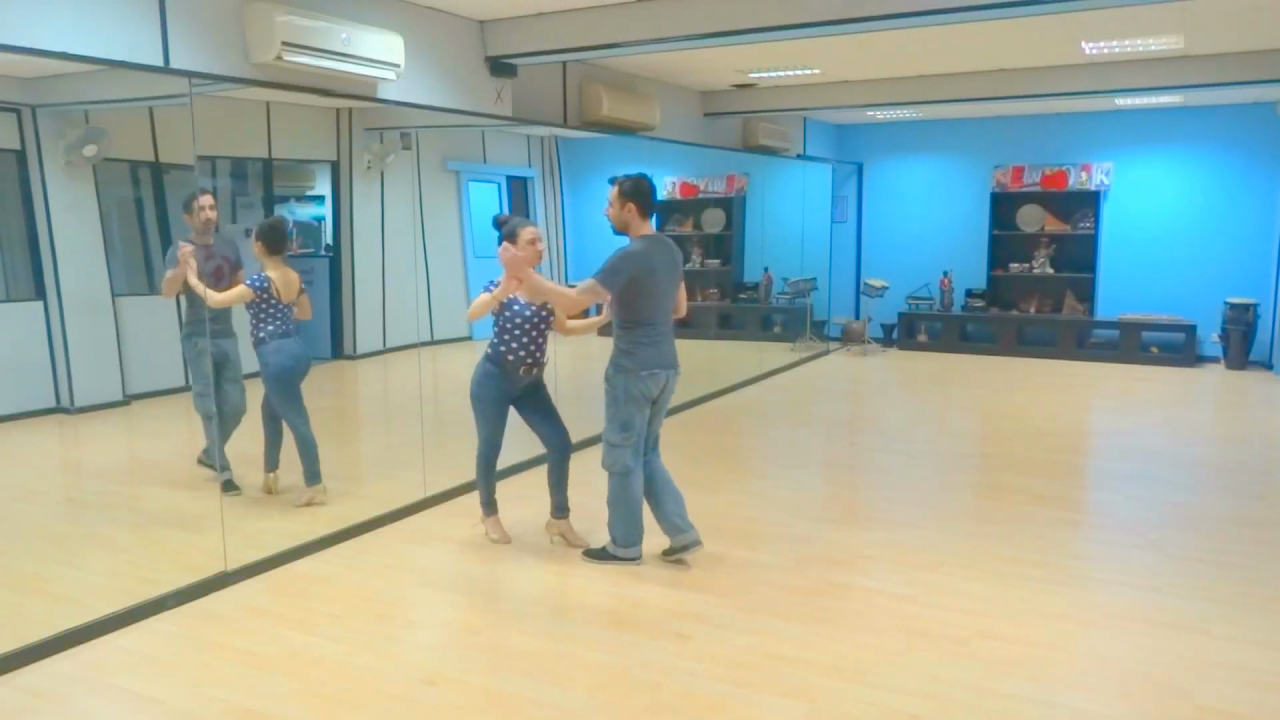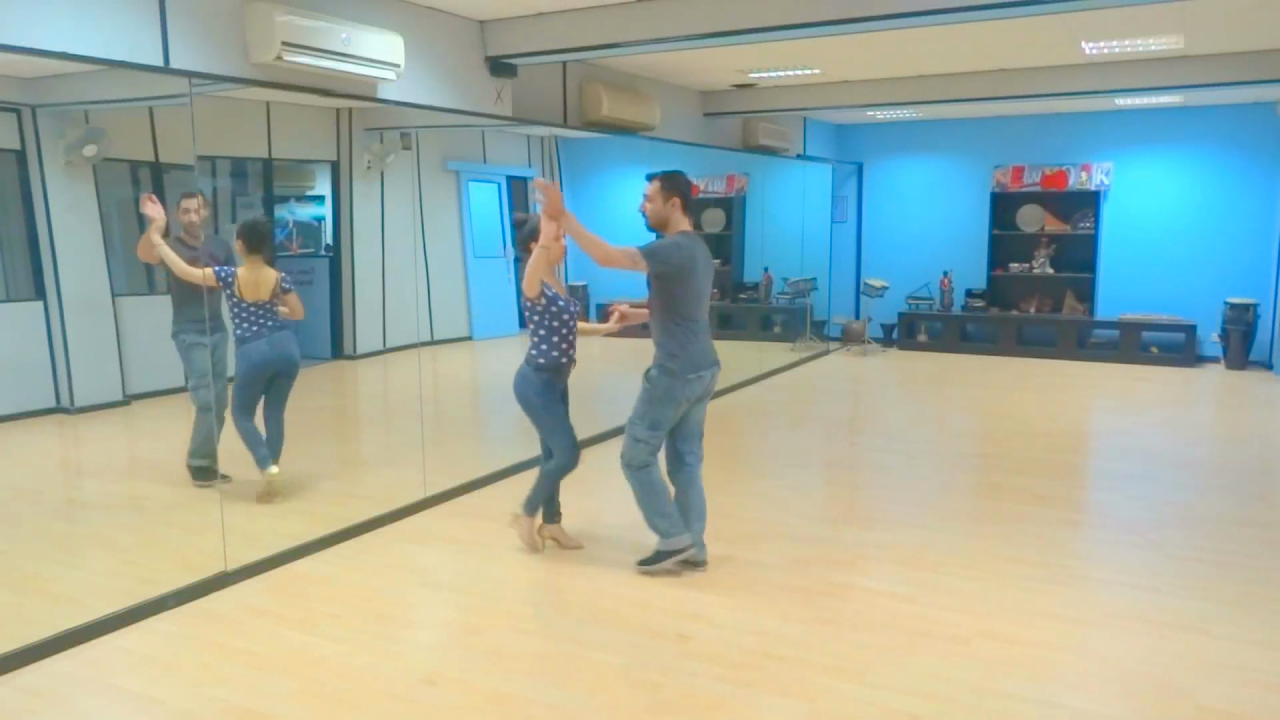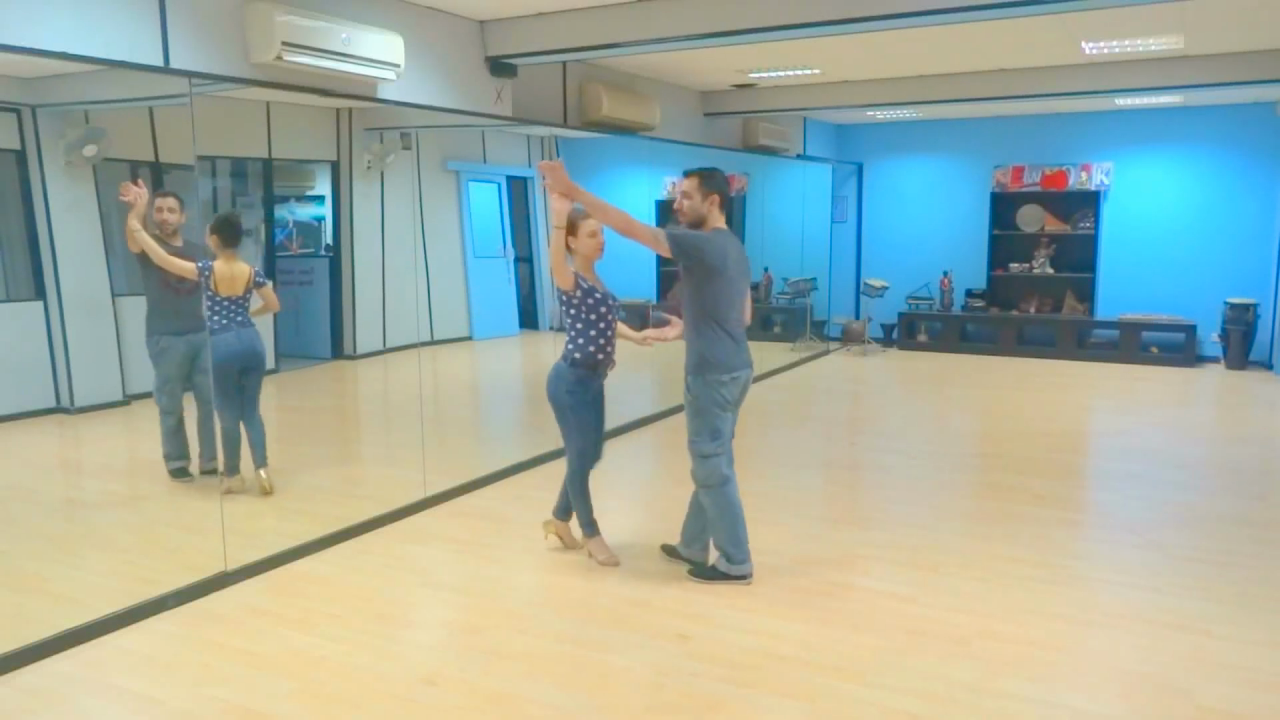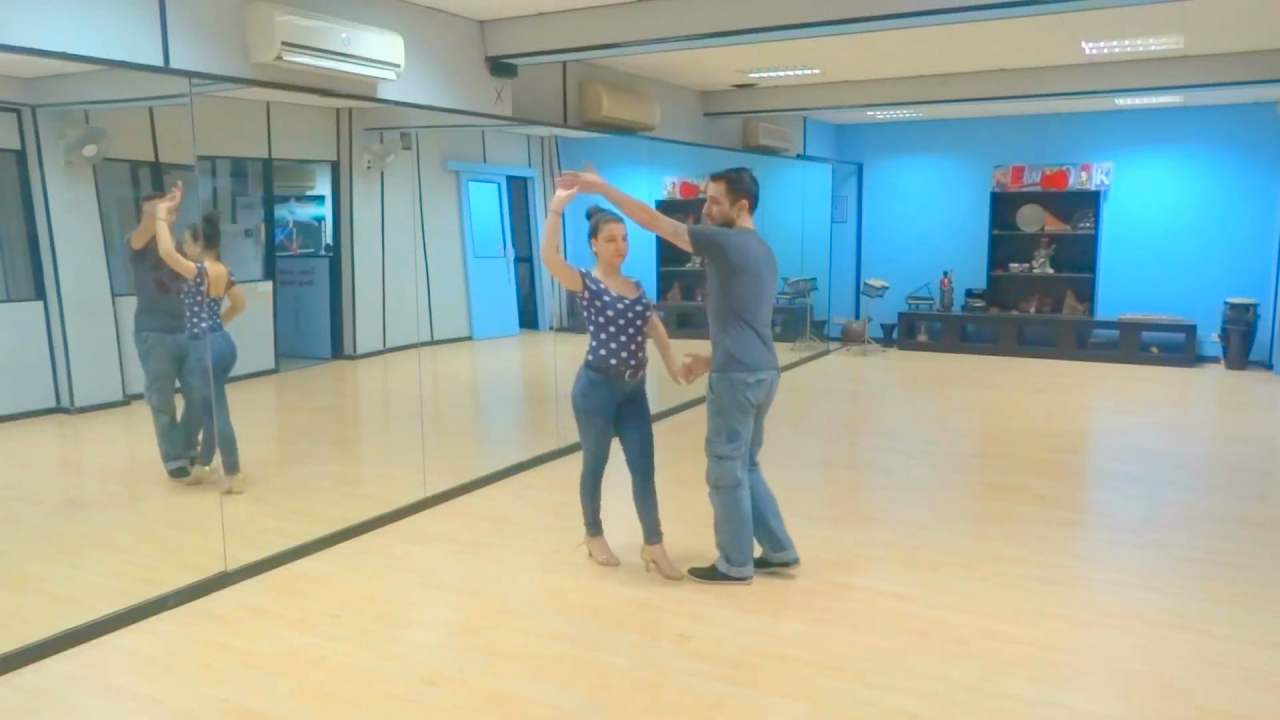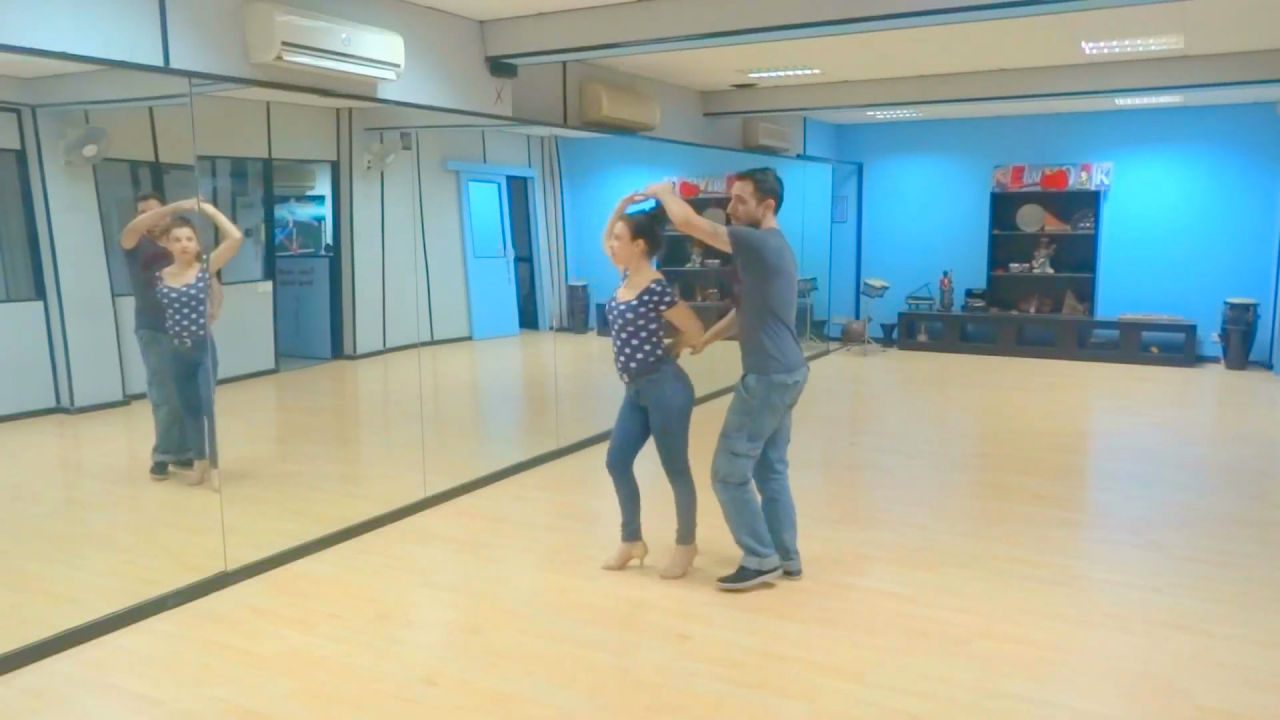
dt=0.5s
person 1, frame 1
left shoulder: (630, 257)
right shoulder: (671, 251)
left elbow: (573, 302)
left wrist: (525, 275)
left hip: (633, 372)
right hip: (665, 368)
left knee: (623, 461)
right knee: (647, 456)
left ankle: (625, 546)
right ankle: (682, 533)
person 1, frame 2
left shoulder: (673, 250)
right shoulder: (695, 249)
left elbow: (607, 257)
left wrist: (562, 216)
right wrist: (641, 315)
left hip: (676, 373)
right hip: (701, 369)
left knee: (637, 456)
right knee: (685, 460)
left ankle: (675, 538)
right ankle: (687, 544)
person 1, frame 3
left shoulder: (701, 245)
right shoulder: (733, 249)
left elbow: (629, 228)
left wrist: (573, 191)
right wrist: (687, 329)
left hip: (712, 375)
right hip: (733, 369)
left knee: (714, 471)
right knee: (709, 466)
left ankle: (736, 563)
right ankle: (692, 546)
person 1, frame 4
left shoulder: (726, 243)
right shoulder: (761, 251)
left elbow: (651, 221)
left wrist: (601, 186)
right wrist: (712, 359)
left hip: (737, 377)
right hip: (762, 373)
left knee: (726, 474)
right knee: (745, 467)
left ankle: (735, 564)
right ankle: (779, 550)
person 1, frame 5
left shoulder: (758, 243)
right shoulder: (772, 247)
left elbow: (689, 223)
left wrist: (662, 191)
right wrist: (702, 340)
left hip: (768, 378)
right hip: (786, 373)
left knee: (730, 471)
right knee: (771, 469)
left ankle: (760, 559)
right ankle: (785, 556)
person 2, frame 1
right shoulder: (499, 286)
left elbow: (564, 327)
right elbow: (473, 313)
left wrist: (602, 319)
right wrist: (501, 294)
left hip: (530, 382)
right hip: (494, 379)
left knee: (560, 445)
right knee: (490, 448)
left ankle: (559, 519)
right ankle: (489, 514)
person 2, frame 2
left shoulder: (557, 285)
right shoulder: (535, 288)
right elbow: (533, 267)
left wrist: (605, 328)
right wrist: (545, 240)
left hip: (554, 381)
right hip: (537, 382)
left knee: (555, 454)
right knee: (566, 454)
left ankle: (549, 522)
right ankle: (527, 514)
person 2, frame 3
left shoulder: (594, 280)
right shoulder: (570, 281)
right elbow: (555, 262)
left wrist: (635, 336)
right wrist: (559, 219)
left hip: (591, 380)
right hip: (571, 381)
left knee: (588, 455)
right knee: (582, 458)
left ankle: (559, 519)
right ankle: (590, 535)
person 2, frame 4
left shoulder: (635, 286)
right shoulder: (586, 283)
left elbow: (654, 326)
right elbow: (549, 257)
left wrist: (670, 361)
right wrist: (557, 208)
left hip: (634, 388)
right hip: (597, 386)
left knee: (643, 467)
right knee: (595, 464)
left ankle: (654, 546)
right ankle: (594, 536)
person 2, frame 5
left shoulder: (657, 288)
right shoulder: (627, 277)
left elbow: (694, 331)
right elbow: (605, 242)
left wrist: (669, 354)
right wrist: (624, 204)
left hip: (663, 387)
right hip: (637, 389)
left knee: (675, 469)
right knee: (616, 462)
left ankle: (686, 544)
right ankle: (631, 541)
person 3, frame 1
left shoulder: (261, 281)
right shoulder: (295, 278)
left elbow: (217, 301)
left wrist: (193, 279)
left hip: (277, 356)
right hip: (297, 350)
left knee: (297, 420)
right knee: (270, 410)
left ankle: (315, 486)
right ankle: (271, 473)
person 3, frame 2
left shoulder: (229, 277)
right shoulder: (280, 279)
left elbow: (183, 271)
right elbow: (298, 314)
left wrist: (156, 237)
left hip: (252, 353)
right hip: (285, 348)
left knee: (242, 416)
right knee: (274, 415)
left ankle: (268, 467)
right ankle: (270, 479)
person 3, frame 3
left shoulder: (207, 270)
right shoulder: (253, 273)
left elbow: (161, 258)
right elbow: (274, 305)
left wrist: (135, 221)
left hip: (222, 346)
right hip: (251, 342)
left knee: (229, 413)
right knee: (251, 411)
left ankle: (232, 476)
right ankle: (261, 470)
person 3, frame 4
left shoulder: (198, 272)
right shoulder: (222, 272)
left elbow: (166, 251)
right elbow: (239, 304)
left wrist: (162, 214)
left hip: (207, 348)
right hip: (223, 343)
left knee: (217, 412)
right knee: (209, 408)
left ankle: (234, 475)
right ankle: (204, 463)
person 3, frame 5
left shoulder: (206, 268)
right shoulder: (160, 277)
left elbow: (236, 237)
left wrist: (208, 210)
left hip: (203, 350)
right hip: (178, 353)
left knee: (209, 407)
right knee: (188, 409)
left ankle: (211, 466)
right ankle: (200, 461)
person 4, frame 1
left shoulder: (229, 247)
right shoulder: (180, 250)
left elbow: (241, 286)
right elbow: (167, 291)
right wrist: (182, 267)
left hip: (227, 336)
right hip: (198, 339)
left knee: (235, 406)
right knee: (209, 408)
left ankle: (210, 454)
right ankle: (223, 472)
person 4, frame 2
left shoulder: (220, 246)
right shoulder: (170, 246)
right elbow: (144, 254)
right wrist: (157, 225)
left hip: (218, 333)
right hip: (189, 335)
left knee: (219, 403)
right knee: (206, 399)
left ankle: (210, 463)
right ankle: (197, 460)
person 4, frame 3
left shoulder: (198, 251)
right shoulder: (147, 246)
right elbow: (131, 236)
right wrist: (139, 209)
left hip: (199, 335)
right hip: (165, 338)
left knee: (209, 400)
right knee: (171, 404)
left ankle: (209, 462)
right ankle: (176, 462)
person 4, frame 4
right shoulder: (139, 245)
right elbow: (147, 227)
left hip: (186, 334)
right hip: (153, 336)
left knee: (199, 396)
right knee: (163, 402)
left ankle: (187, 449)
right ankle: (175, 461)
person 4, frame 5
right shoulder: (134, 245)
left elbow: (211, 283)
right elbow: (134, 227)
left wrist: (214, 308)
right wrist: (175, 207)
right hip: (153, 332)
right knee: (164, 396)
left ankle: (183, 452)
right ankle: (162, 456)
